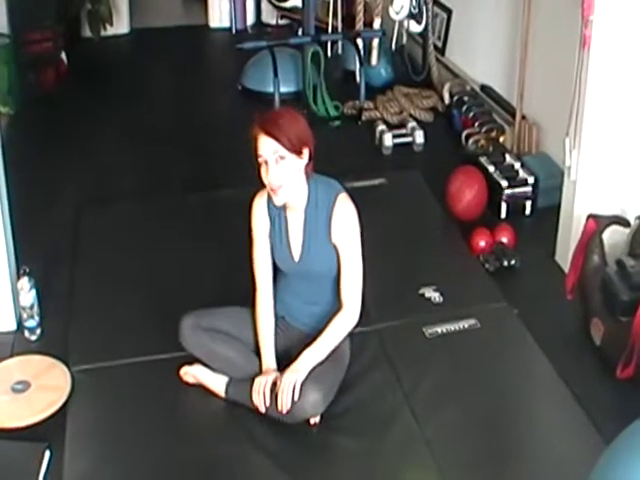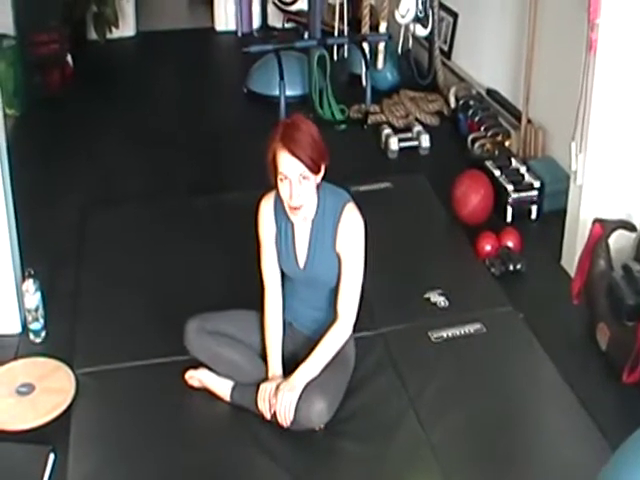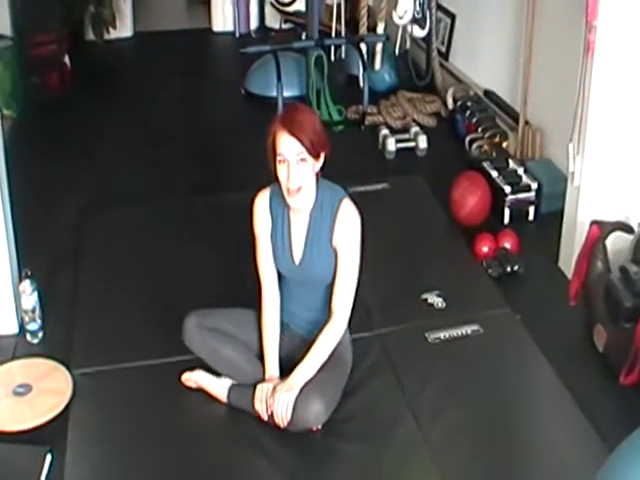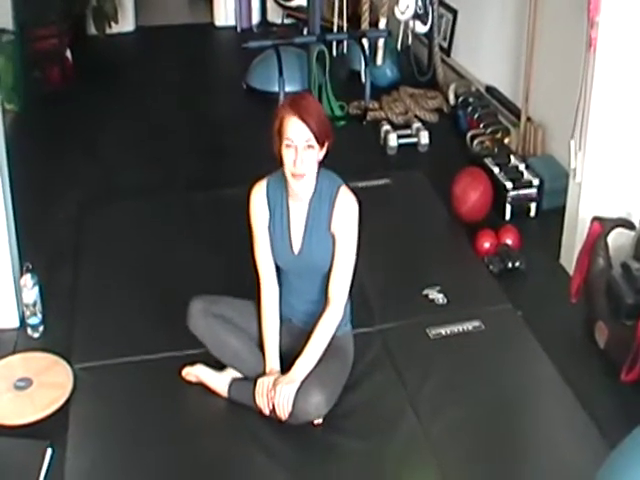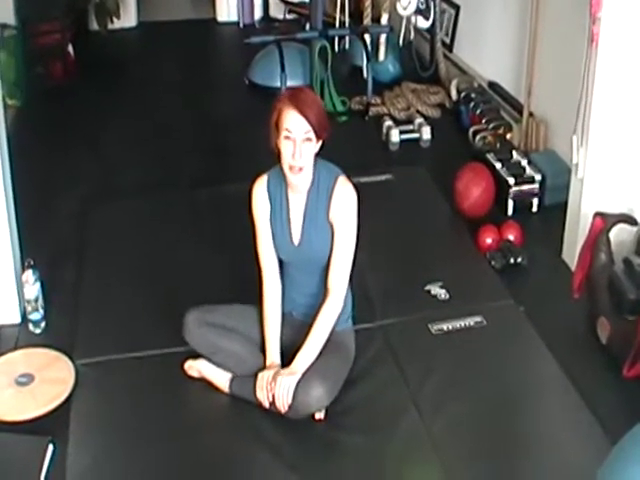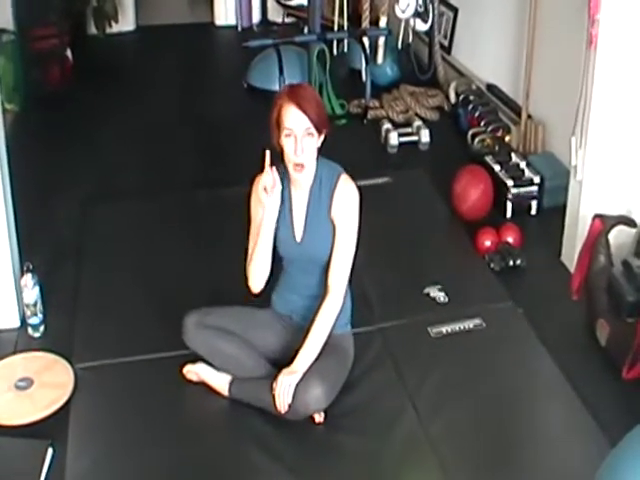
dt=0.5s
person 1, frame 1
left shoulder: (338, 208)
right shoulder: (262, 205)
left elbow: (351, 309)
right elbow: (263, 290)
left wrist: (301, 366)
right wrist: (268, 366)
left hip: (323, 335)
right hip: (278, 321)
left knee: (309, 401)
right knee: (191, 328)
left ankle: (221, 383)
right ankle: (281, 380)
person 1, frame 2
left shoulder: (346, 218)
right shoulder: (269, 208)
left elbow: (345, 320)
right elbow: (272, 292)
left wrist: (296, 381)
right wrist: (275, 373)
left hip: (328, 339)
right hip: (284, 324)
left knee: (313, 411)
right knee: (196, 332)
left ankle: (226, 386)
right ankle: (284, 387)
person 1, frame 3
left shoulder: (343, 214)
right shoulder: (265, 204)
left elbow: (340, 316)
right elbow: (269, 291)
left wrist: (293, 382)
right wrist: (272, 375)
left hip: (325, 340)
right hip: (281, 326)
left knee: (310, 413)
right knee: (195, 328)
left ankle: (226, 387)
person 1, frame 4
left shoulder: (342, 202)
right shoulder: (262, 194)
left elbow: (336, 304)
right elbow: (268, 284)
left wrist: (294, 375)
right wrist: (273, 368)
left hip: (327, 334)
right hip: (282, 321)
left knee: (310, 404)
right knee: (199, 312)
left ankle: (227, 382)
right ankle: (274, 379)
person 1, frame 5
left shoulder: (340, 192)
right shoulder: (263, 189)
left elbow: (336, 294)
right elbow: (270, 277)
left wrist: (296, 368)
right wrist: (272, 362)
left hip: (330, 328)
right hip: (285, 317)
left knee: (313, 396)
right knee: (195, 324)
left ankle: (228, 379)
person 1, frame 6
left shoulder: (342, 190)
right shoulder: (266, 184)
left elbow: (336, 291)
right elbow: (255, 283)
left wrist: (297, 368)
right wrist: (269, 213)
left hip: (328, 332)
right hip: (282, 319)
left knee: (311, 396)
right knee: (194, 327)
left ankle: (226, 383)
right ankle: (283, 380)
